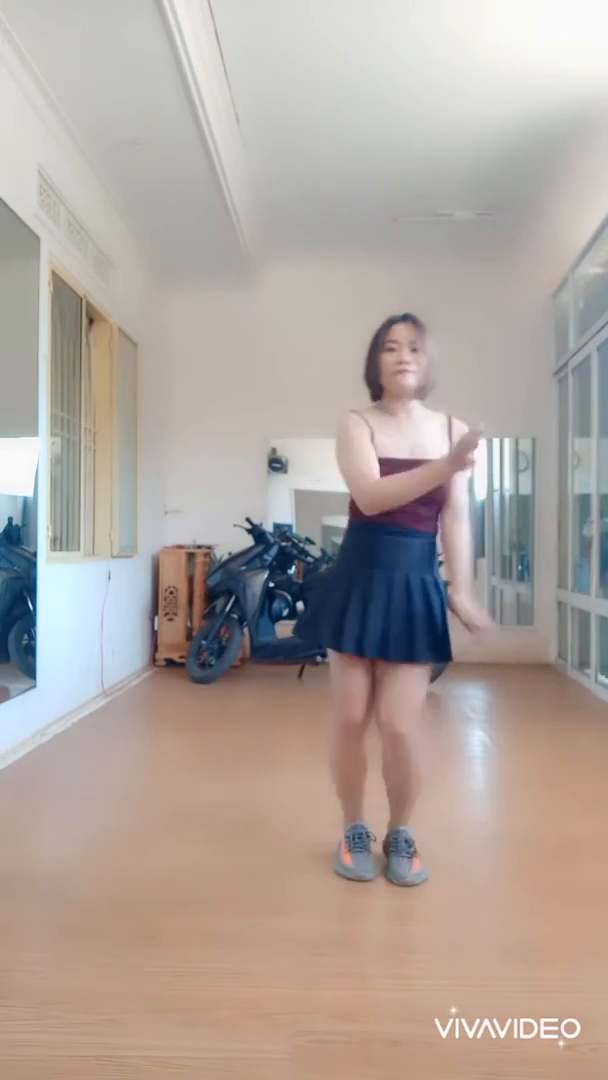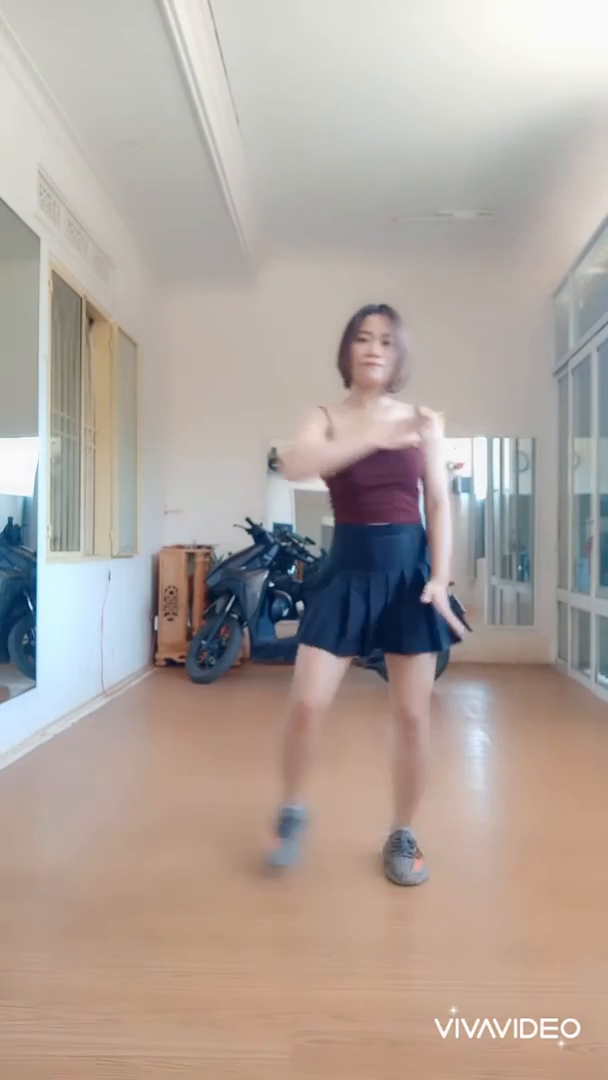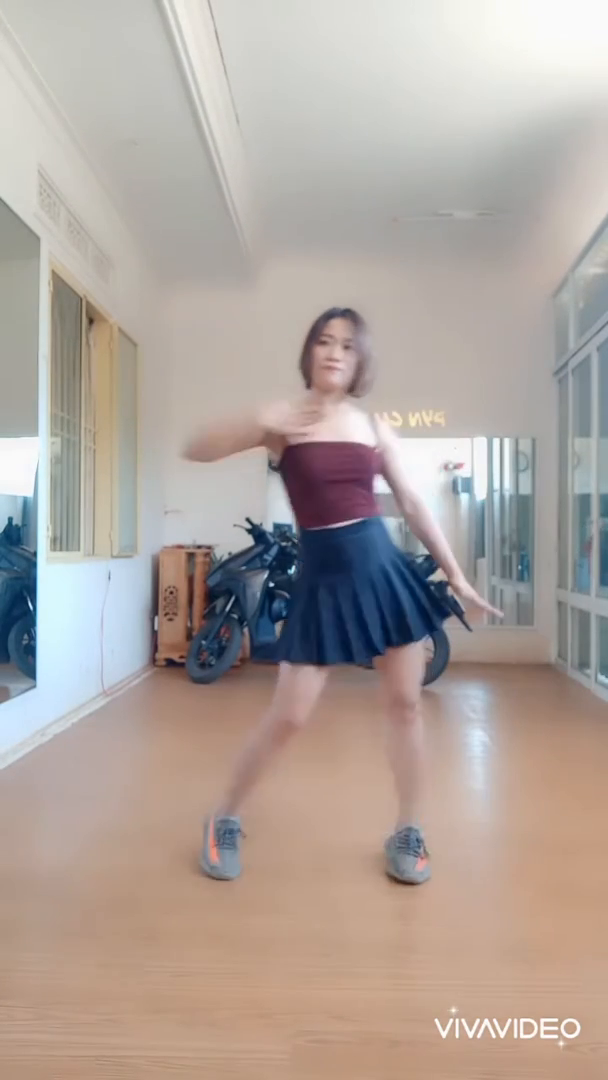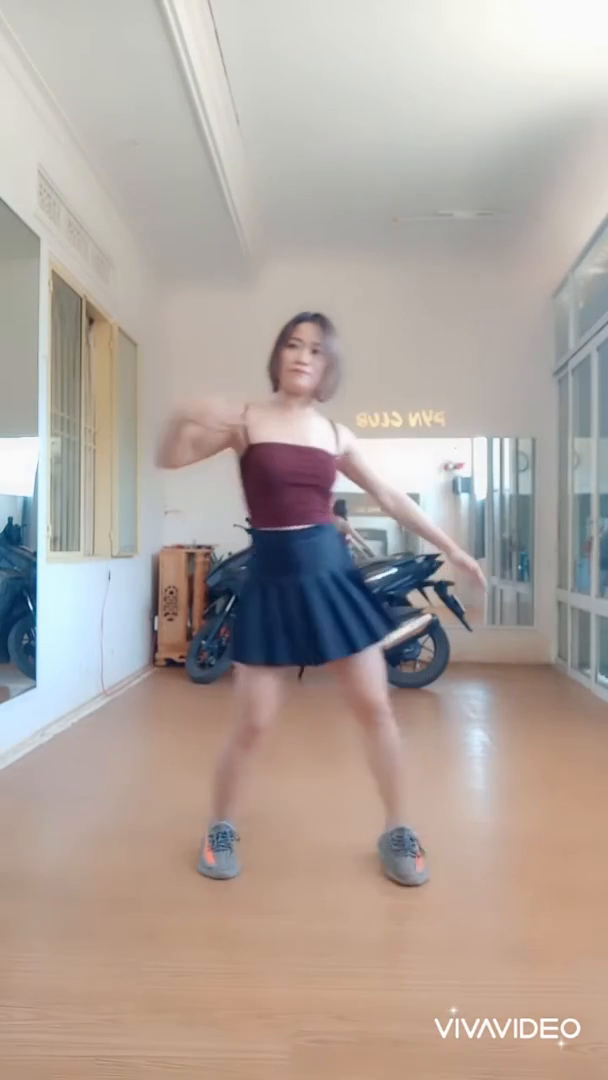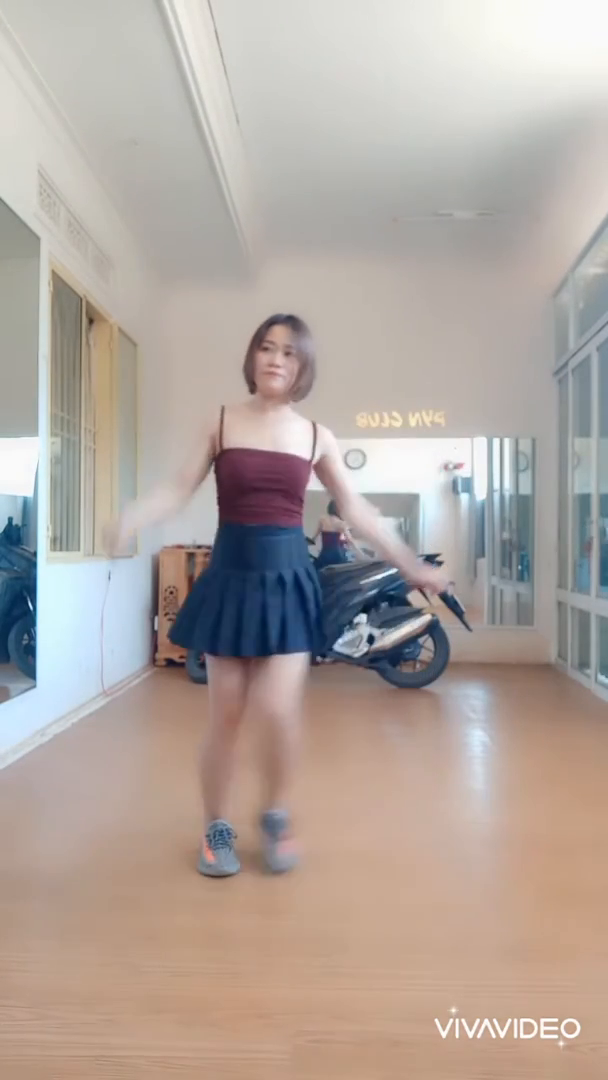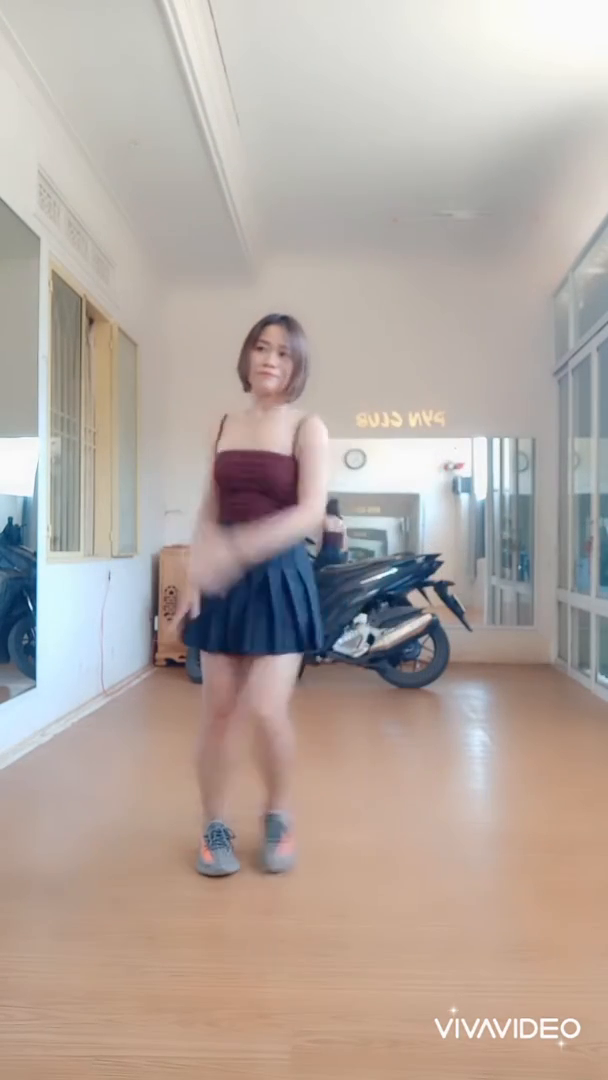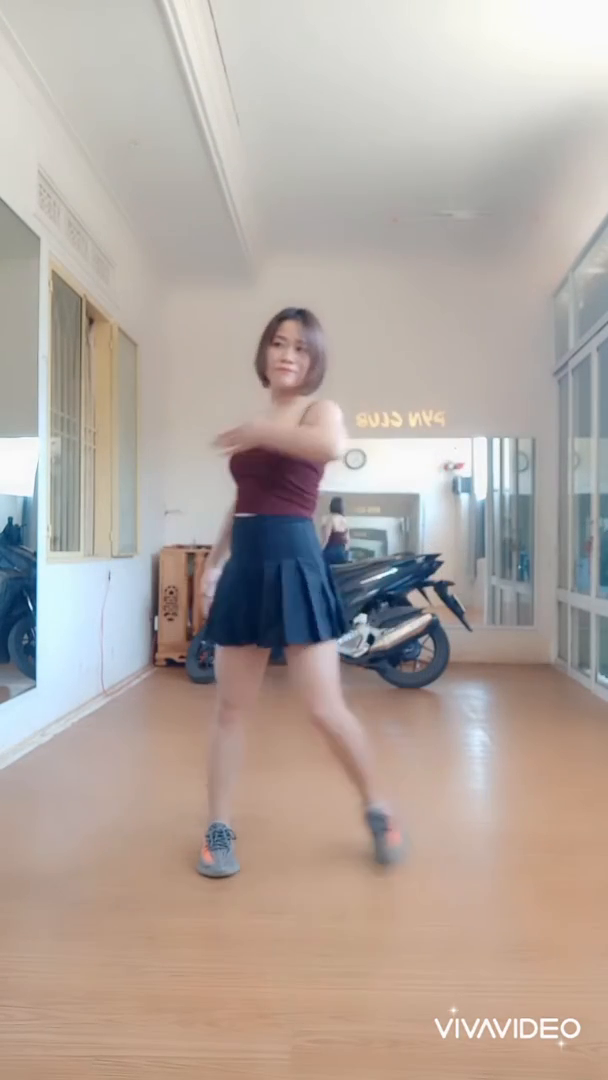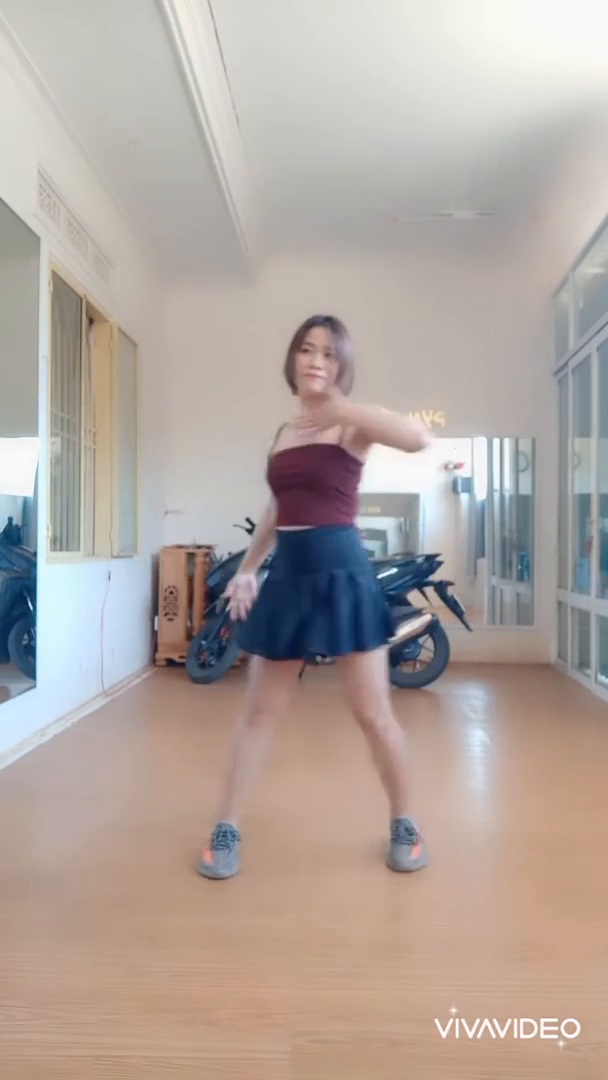
dt=0.2s
person 1, frame 1
left shoulder: (452, 429)
right shoulder: (357, 424)
left elbow: (456, 516)
right elbow: (370, 497)
left wrist: (464, 588)
right wrist: (440, 469)
left hip: (416, 585)
right hip: (356, 579)
left knee: (398, 728)
right knee: (351, 718)
left ankle: (401, 834)
right ankle: (356, 831)
person 1, frame 2
left shoulder: (426, 421)
right shoulder: (327, 419)
left elbow: (438, 505)
right elbow: (298, 465)
left wrist: (438, 577)
right wrist: (376, 435)
left hip: (409, 573)
right hip: (348, 575)
left knee: (412, 716)
right knee: (306, 705)
left ankle: (402, 835)
right ankle: (292, 812)
person 1, frame 3
left shoulder: (375, 429)
right shoulder: (281, 418)
left elbow: (411, 503)
right elbow: (196, 451)
left wrist: (455, 573)
right wrist: (264, 427)
left hip: (382, 570)
right hip: (322, 578)
left knee: (404, 705)
right knee: (287, 719)
left ankle: (406, 832)
right ankle: (223, 820)
person 1, frame 4
left shoulder: (336, 434)
right shoulder: (244, 417)
left elbow: (388, 496)
right elbow: (171, 457)
left wrist: (450, 547)
right wrist: (183, 420)
left hip: (330, 576)
right hip: (270, 582)
left knee: (375, 707)
right knee: (251, 724)
left ankle: (397, 830)
right ankle: (219, 828)
person 1, frame 5
left shoulder: (316, 436)
right shoulder: (221, 421)
left elbow: (355, 509)
right elbow: (179, 490)
left wrist: (409, 563)
right wrist: (128, 522)
left hip: (288, 579)
right hip: (231, 577)
left knee: (278, 710)
right knee: (225, 715)
left ankle: (276, 814)
right ankle: (216, 826)
person 1, frame 6
left shoulder: (308, 428)
right shoulder: (223, 425)
left elbow: (311, 512)
right elbow: (210, 511)
left wrist: (242, 549)
right wrist: (196, 571)
left hip: (281, 577)
right hip: (224, 583)
left knee: (266, 712)
right knee: (219, 711)
left ankle: (277, 816)
right ankle: (215, 826)
person 1, frame 7
left shoulder: (317, 411)
right shoulder: (257, 422)
left elbow: (332, 446)
left wrist: (255, 433)
right wrist: (213, 563)
left hip: (295, 564)
right hip: (245, 570)
left knee: (324, 708)
right knee: (231, 707)
left ankle: (376, 809)
right ankle: (219, 828)
person 1, frame 8
left shoulder: (349, 424)
right shoulder: (285, 432)
left elbow: (417, 437)
left wrist: (345, 410)
right wrist: (245, 570)
left hip: (342, 575)
right hip: (289, 579)
left knee: (372, 714)
right knee: (259, 710)
left ankle: (404, 823)
right ankle: (228, 829)
